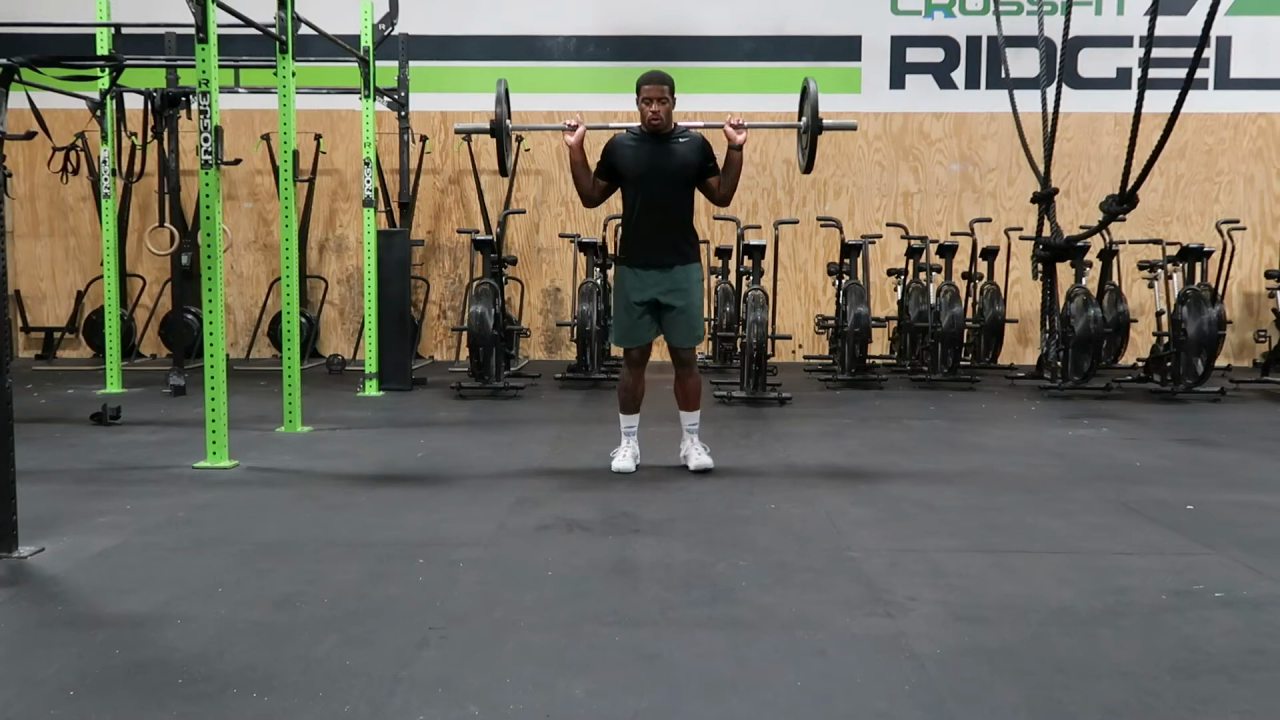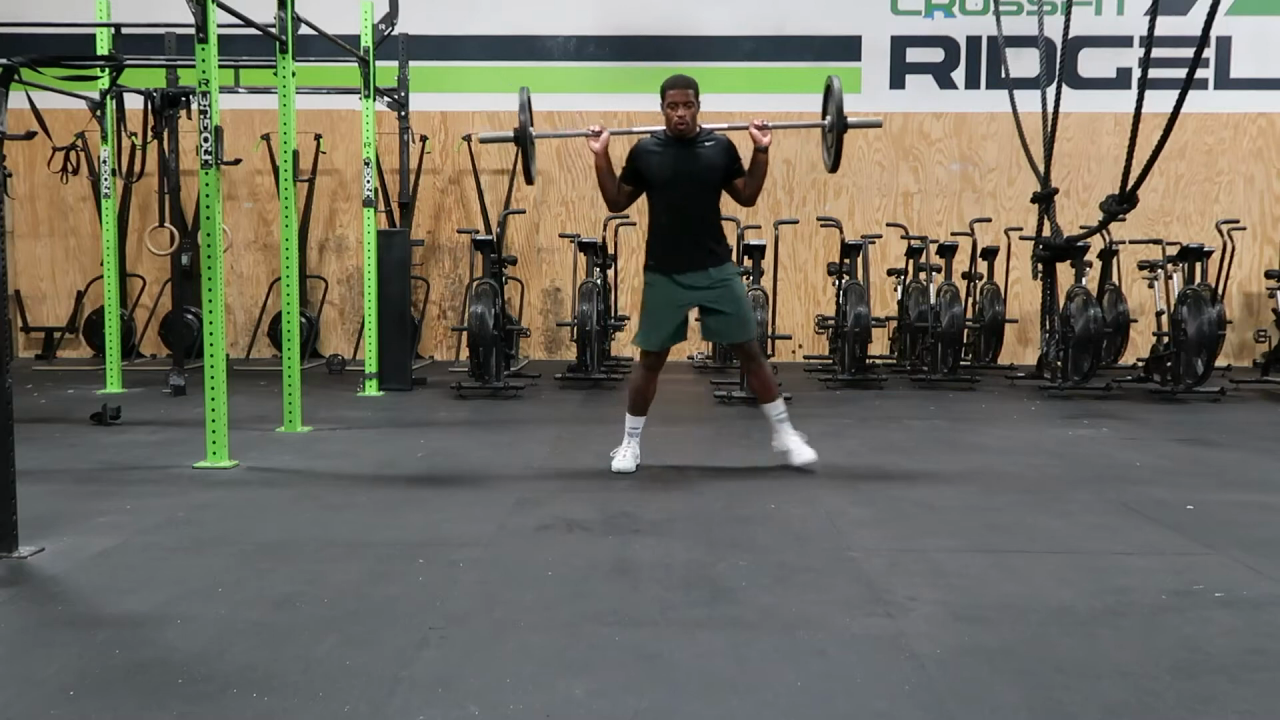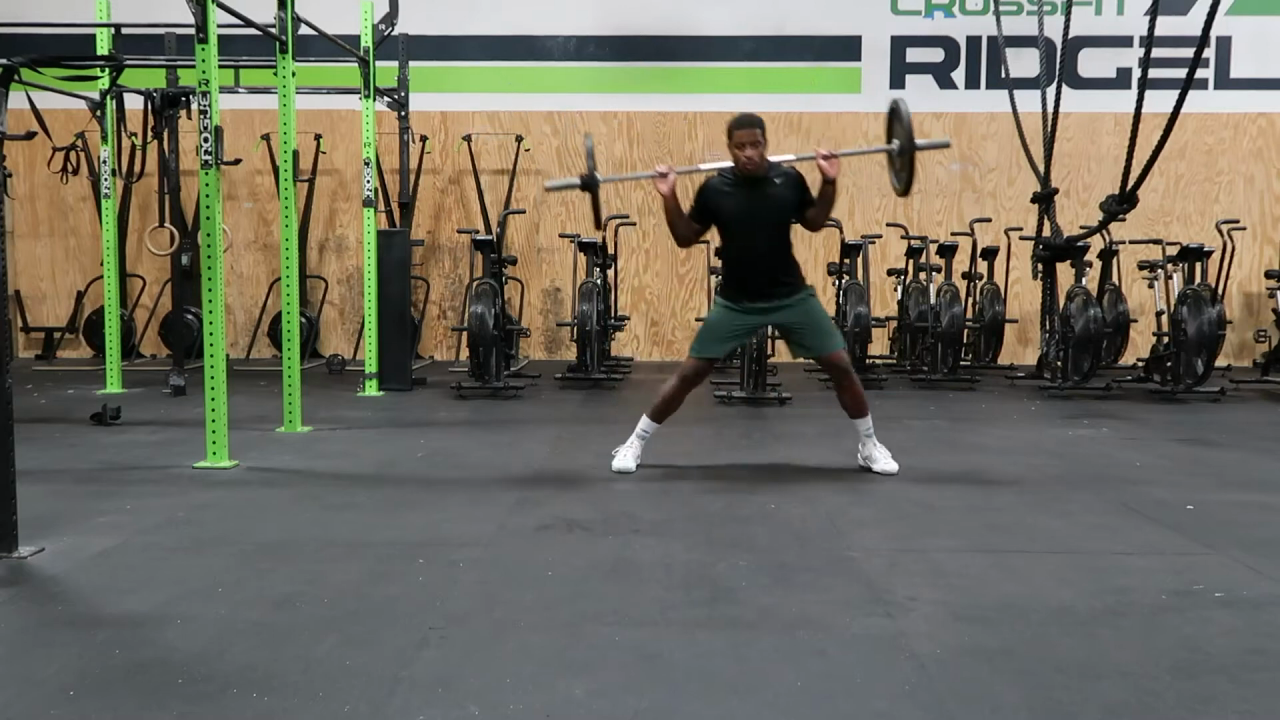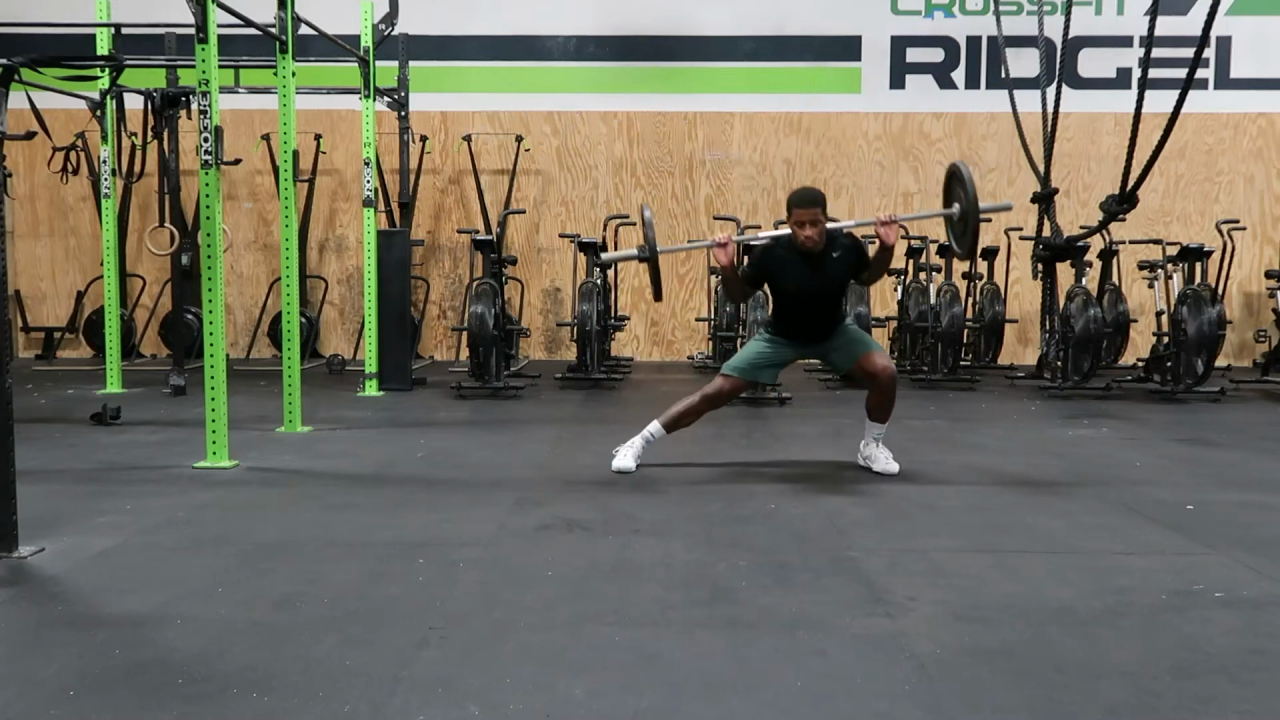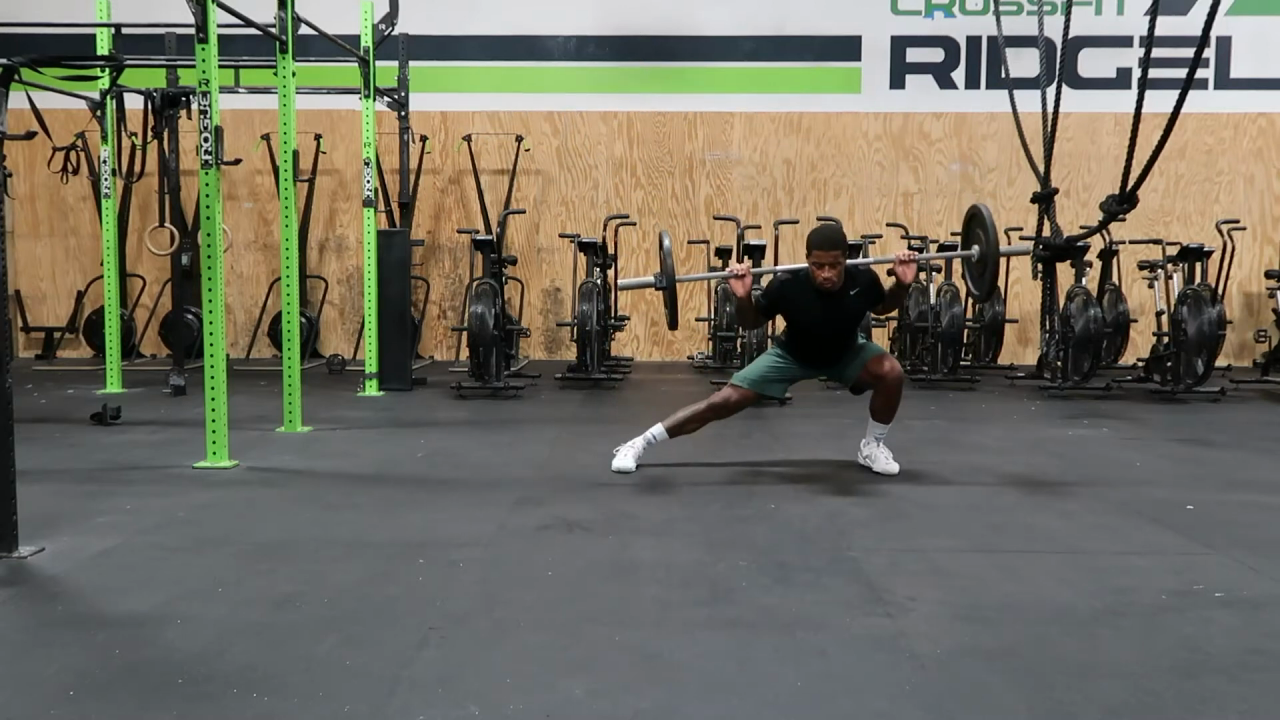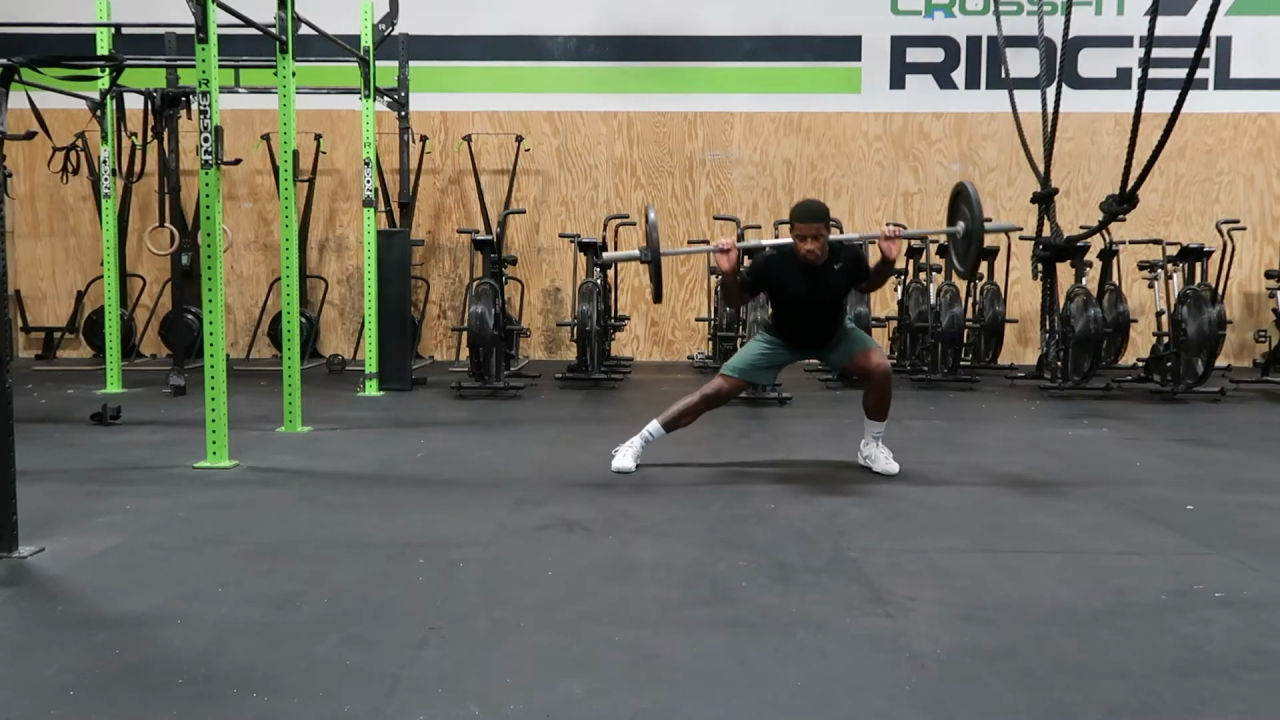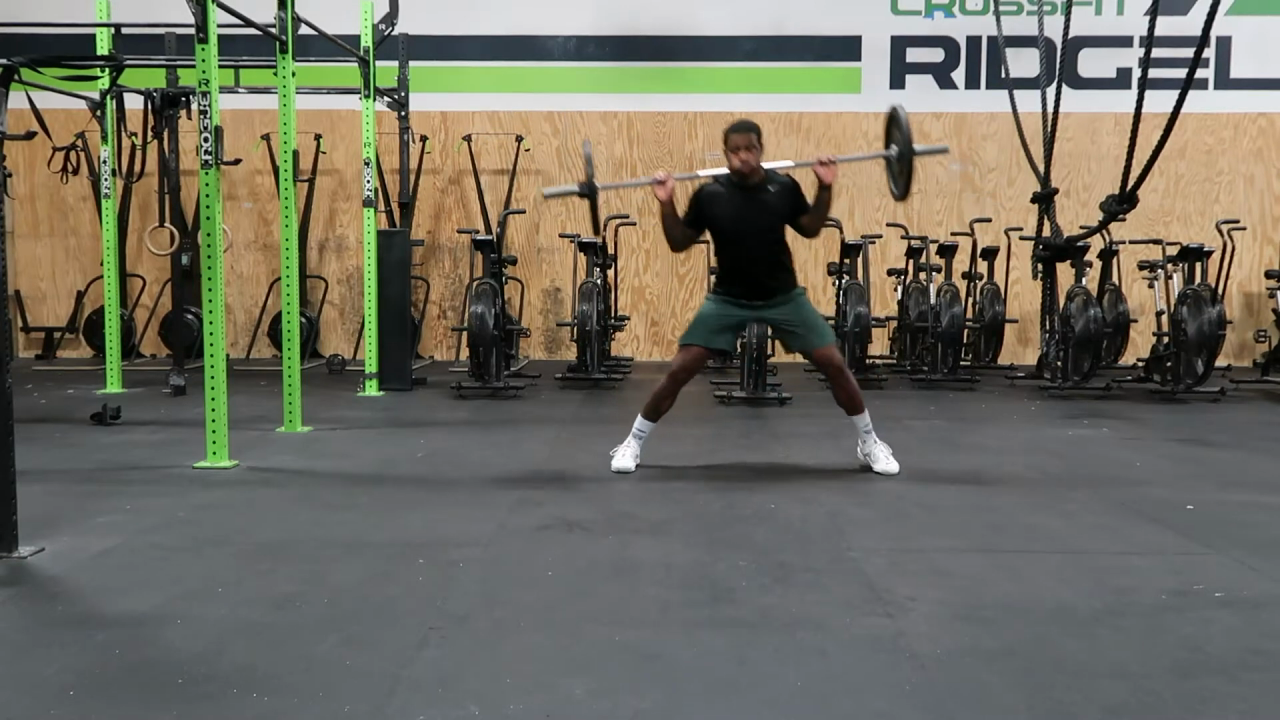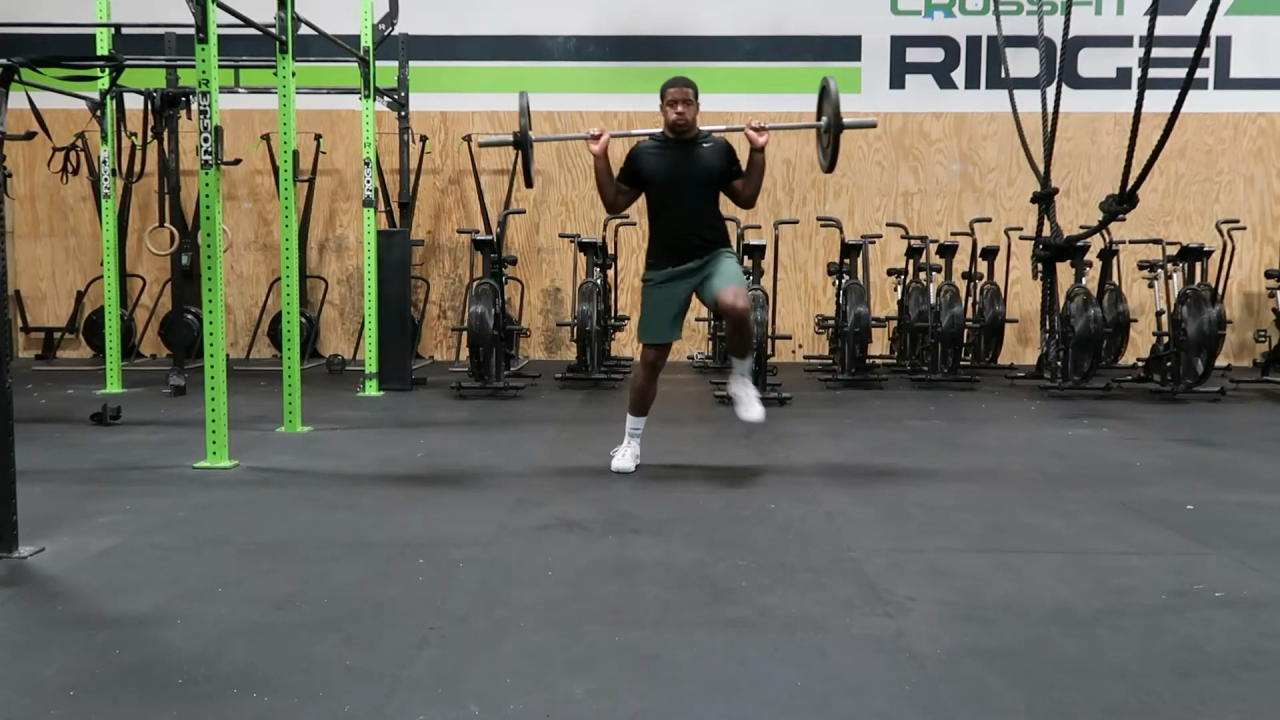
dt=0.3s
person 1, frame 1
left shoulder: (694, 144)
right shoulder: (620, 145)
left elbow: (722, 197)
right elbow: (591, 197)
left wrist: (735, 148)
right wrist: (575, 149)
left hip: (683, 267)
right hip: (633, 269)
left knee: (686, 356)
right knee: (634, 357)
left ankle: (692, 440)
right ankle: (628, 443)
person 1, frame 2
left shoulder: (720, 146)
right shoulder: (645, 150)
left elbow: (747, 197)
right elbow: (616, 203)
left wrist: (761, 150)
right wrist: (601, 156)
left hip: (716, 269)
right hip: (664, 273)
left knee: (749, 351)
right knee: (650, 359)
left ankle: (784, 433)
right ankle: (630, 443)
person 1, frame 3
left shoulder: (789, 179)
right shoulder: (714, 189)
left elbow: (815, 222)
right elbow: (685, 239)
left wrist: (829, 181)
right wrist: (668, 198)
left hip: (792, 295)
right hip: (736, 301)
left knee: (839, 365)
right knee: (690, 373)
left ankle: (870, 445)
right ankle: (634, 443)
person 1, frame 4
left shoulder: (846, 246)
right shoulder: (770, 253)
left elbow: (869, 277)
right elbow: (739, 295)
left wrist: (887, 247)
right wrist: (727, 265)
left hip: (833, 332)
right hip: (780, 337)
left knee: (884, 372)
right knee: (716, 392)
left ankle: (871, 447)
right ankle: (637, 443)
person 1, frame 5
left shoulder: (863, 280)
right shoulder: (787, 286)
left elbow: (883, 307)
right elbow: (751, 323)
left wrist: (903, 284)
right wrist: (742, 296)
left hip: (846, 353)
right hip: (792, 356)
left knee: (891, 373)
right knee: (723, 402)
left ankle: (872, 446)
right ankle: (637, 444)
person 1, frame 6
left shoulder: (848, 256)
right shoulder: (771, 262)
left elbow: (868, 285)
right elbow: (736, 301)
left wrist: (888, 261)
right wrist: (729, 272)
left hip: (834, 334)
right hip: (780, 338)
left knee: (879, 368)
right knee: (715, 391)
left ankle: (872, 446)
right ankle: (637, 443)
person 1, frame 7
left shoulder: (783, 185)
right shoulder: (709, 194)
left elbow: (810, 229)
right elbow: (678, 244)
left wrist: (825, 187)
right wrist: (666, 205)
left hip: (782, 294)
right hip: (727, 299)
left knee: (832, 363)
right knee: (682, 368)
left ankle: (869, 442)
right ankle: (632, 443)
person 1, frame 8
left shoulder: (718, 148)
right shoulder: (643, 152)
left elbow: (747, 200)
right elbow: (614, 204)
left wrist: (757, 152)
right wrist: (600, 157)
left hip: (714, 256)
right hip: (664, 268)
left knee: (736, 307)
right knee: (653, 358)
left ankle: (741, 380)
right ankle: (631, 442)
